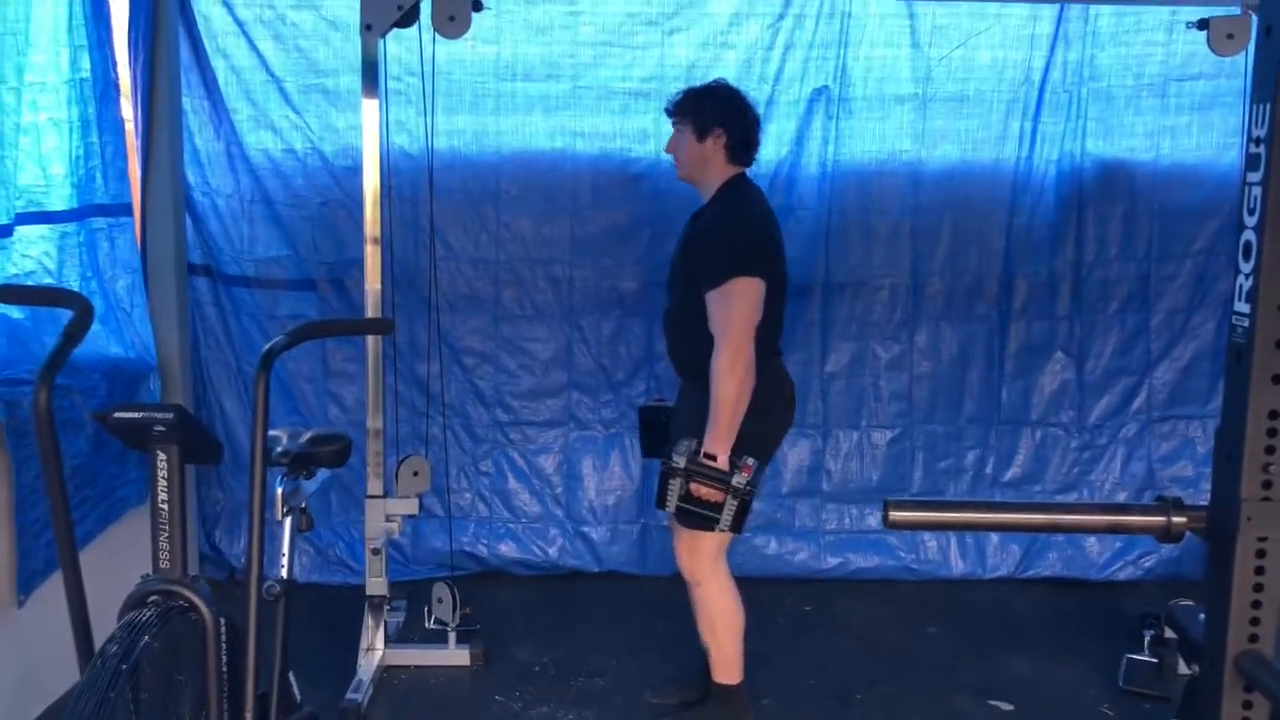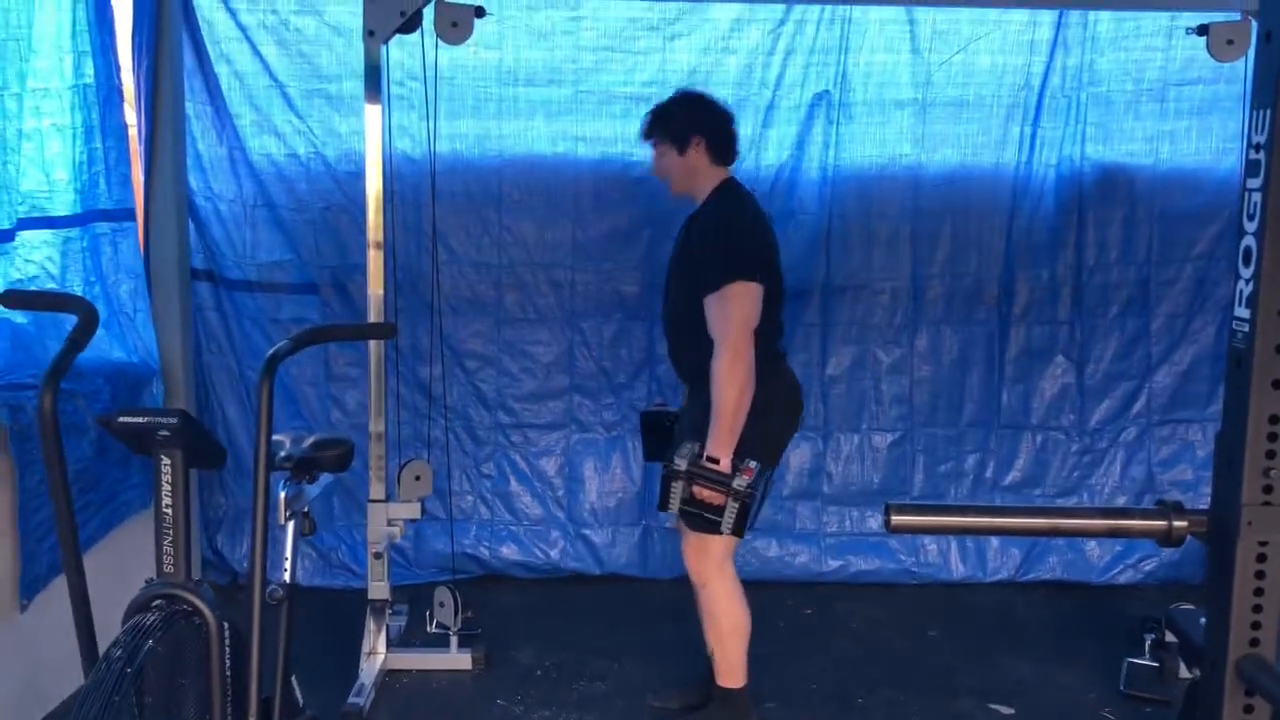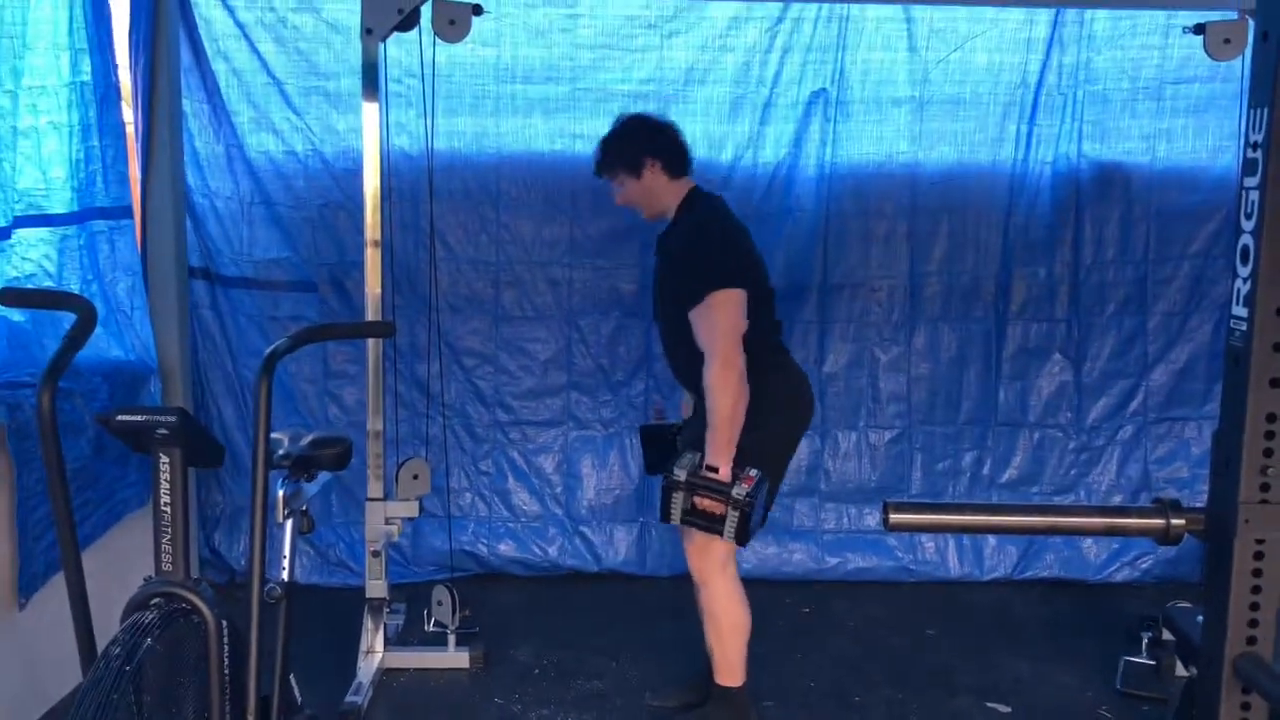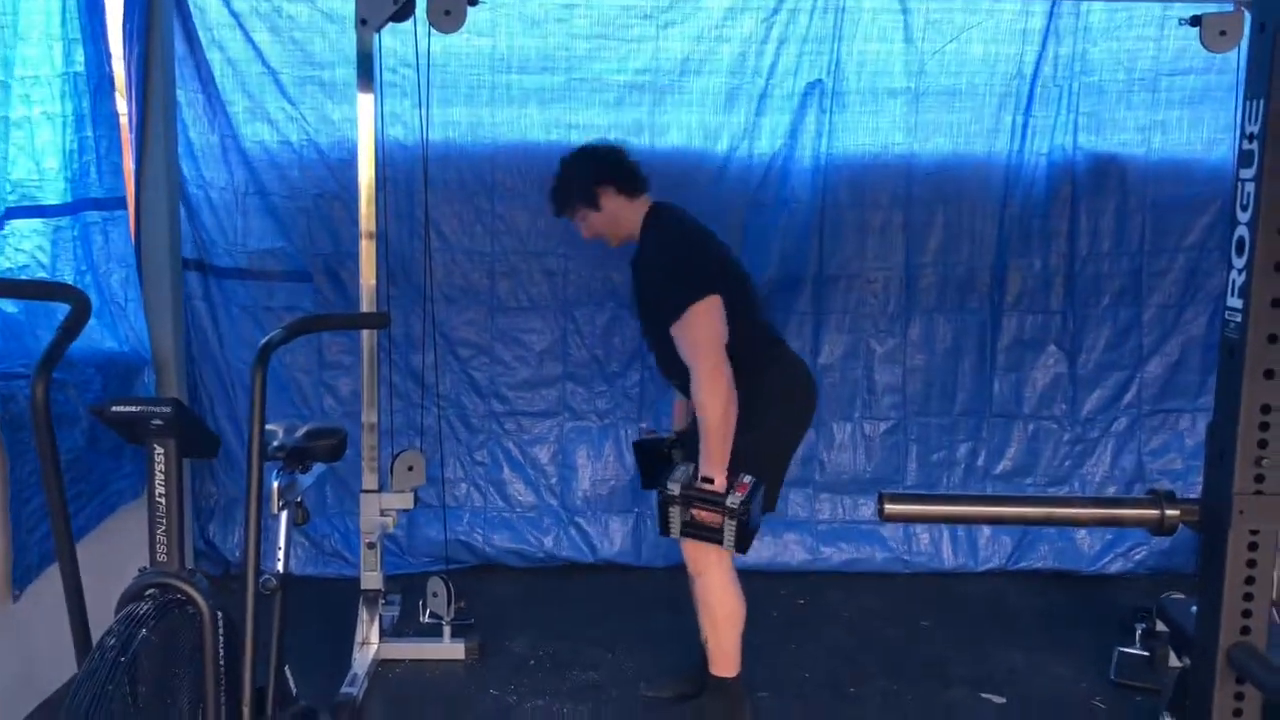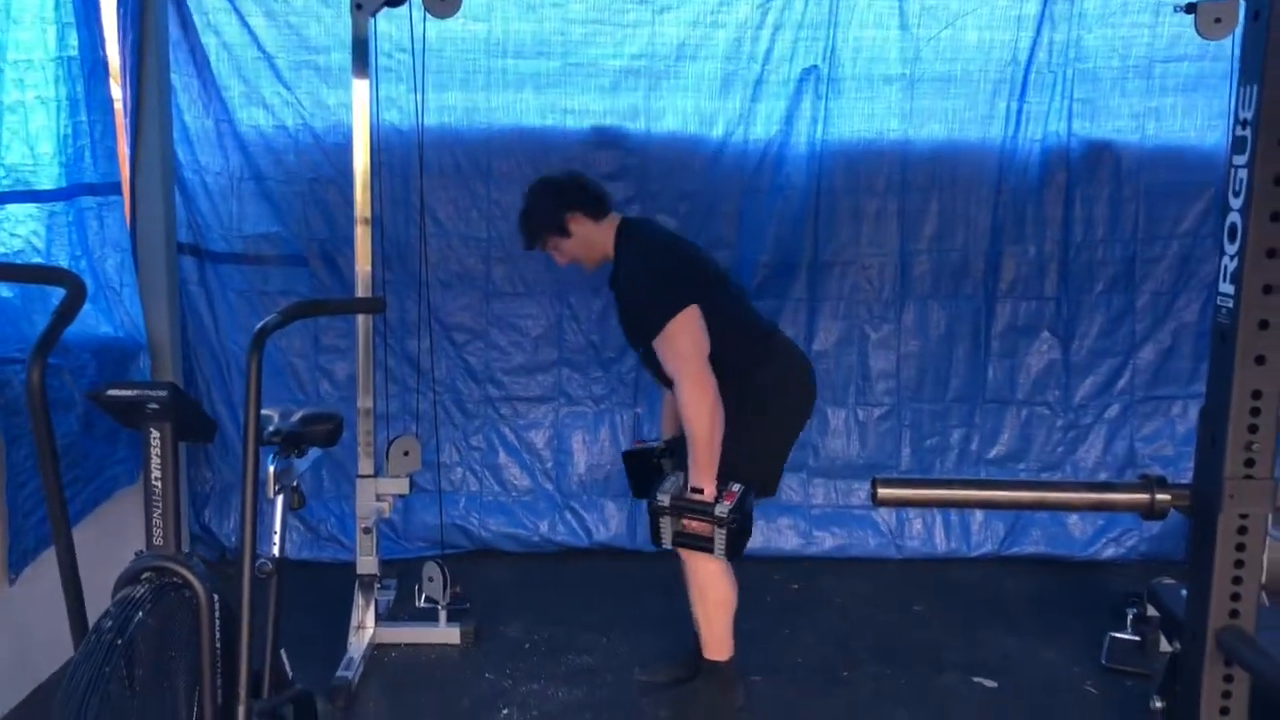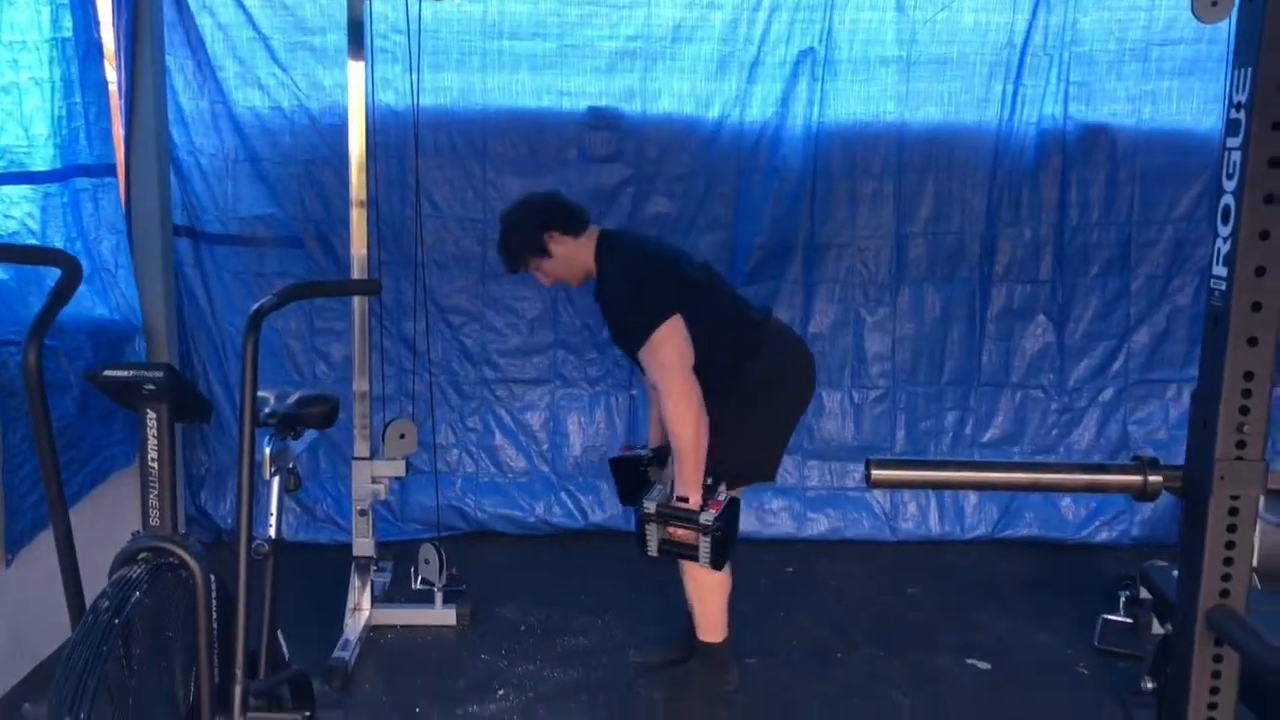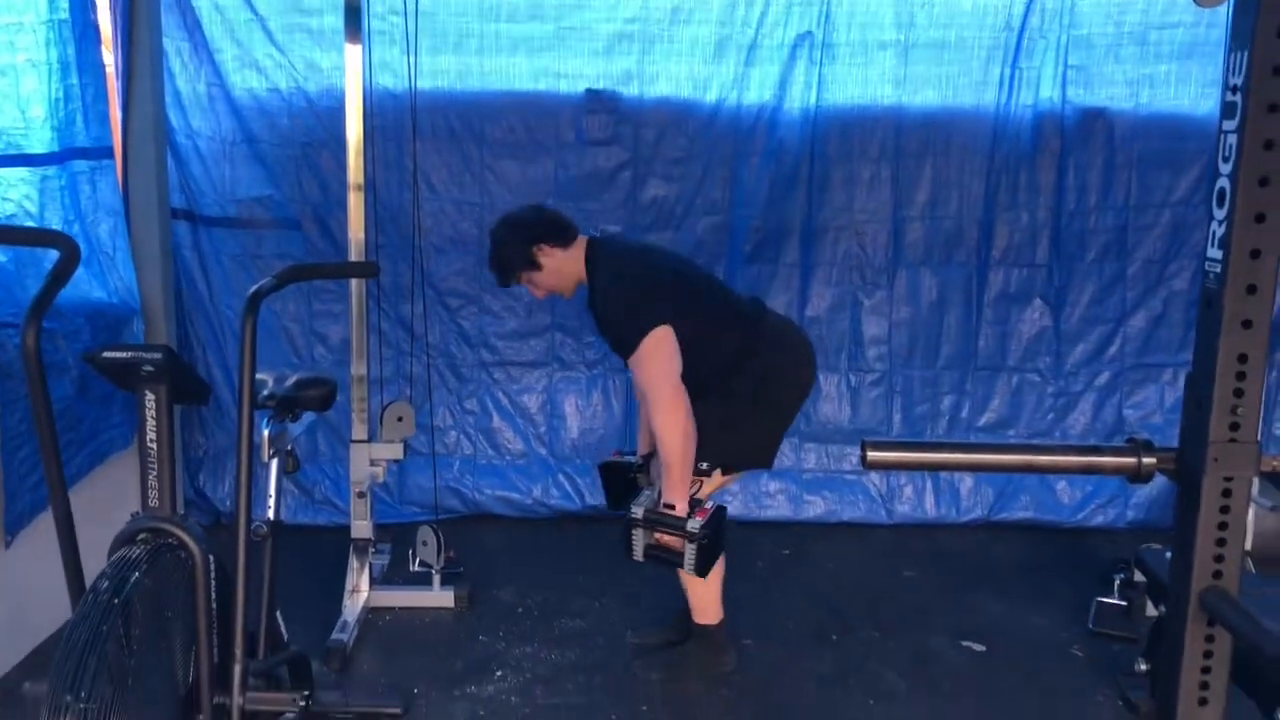
dt=0.2s
person 1, frame 1
left shoulder: (734, 221)
right shoulder: (723, 212)
left elbow: (736, 348)
left wrist: (716, 448)
right wrist: (694, 419)
left hip: (735, 409)
right hip: (711, 398)
left knee: (699, 552)
right knee: (692, 541)
person 1, frame 2
left shoulder: (726, 225)
right shoulder: (717, 216)
left elbow: (734, 351)
left wrist: (718, 451)
right wrist: (695, 418)
left hip: (746, 409)
right hip: (723, 403)
left knee: (706, 554)
right knee: (698, 541)
person 1, frame 3
left shoulder: (700, 236)
right shoulder: (694, 225)
left elbow: (725, 360)
left wrist: (717, 462)
right wrist: (691, 424)
left hip: (761, 408)
right hip: (749, 403)
left knee: (708, 552)
right knee: (702, 542)
person 1, frame 4
left shoulder: (667, 253)
right shoulder: (664, 238)
left elbow: (711, 371)
left wrist: (712, 471)
right wrist: (682, 435)
left hip: (766, 402)
right hip: (761, 394)
left knee: (704, 545)
right knee: (697, 537)
right ankle: (711, 669)
person 1, frame 5
left shoulder: (643, 269)
right shoulder: (640, 250)
left elbow: (695, 381)
right elbow: (677, 366)
left wrist: (703, 483)
right wrist: (669, 442)
left hip: (767, 391)
right hip: (761, 382)
right ankle: (707, 654)
person 1, frame 6
left shoulder: (626, 280)
right shoulder: (622, 258)
left elbow: (680, 393)
right elbow: (663, 369)
left wrist: (688, 491)
right wrist: (655, 447)
left hip: (767, 379)
right hip: (758, 369)
left knee: (689, 515)
right knee: (686, 507)
left ankle: (713, 661)
right ankle: (700, 635)
person 1, frame 7
left shoulder: (618, 290)
right shoulder: (614, 265)
left elbow: (669, 403)
right elbow: (652, 375)
left wrist: (675, 500)
right wrist: (645, 452)
left hip: (769, 372)
right hip: (758, 360)
left knee: (683, 500)
right knee: (670, 478)
left ankle: (709, 643)
right ankle: (697, 617)
